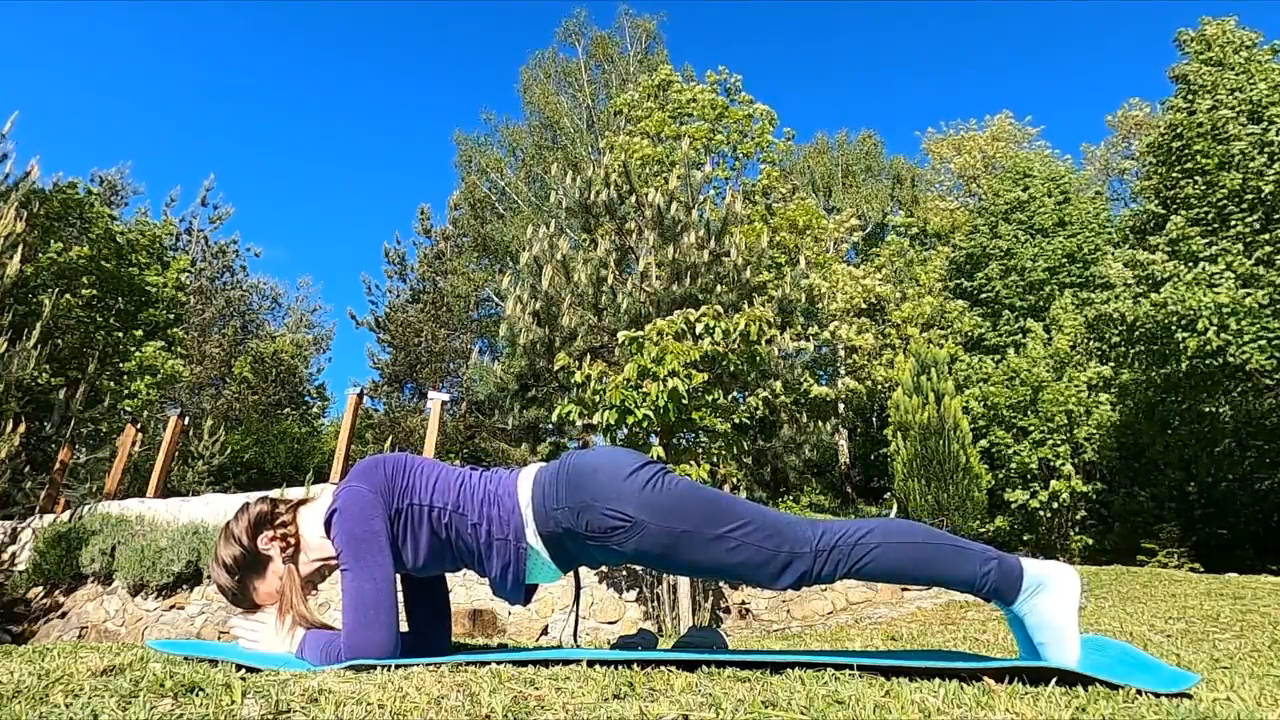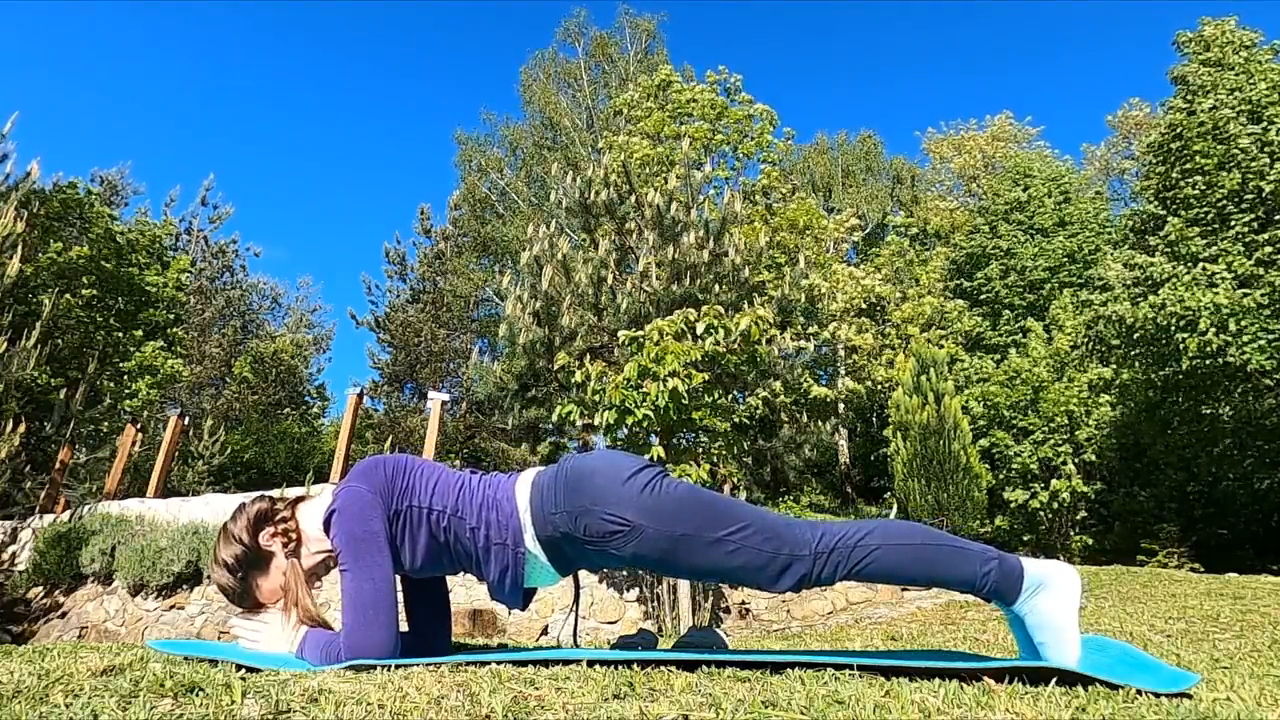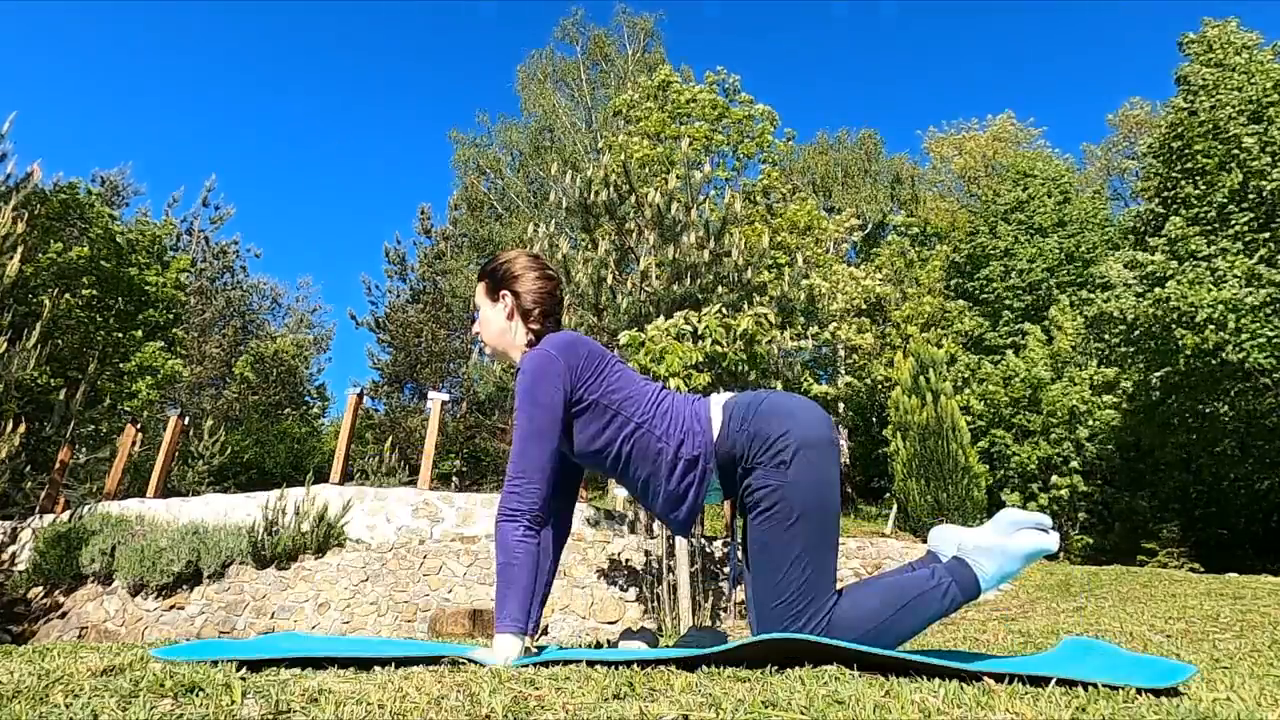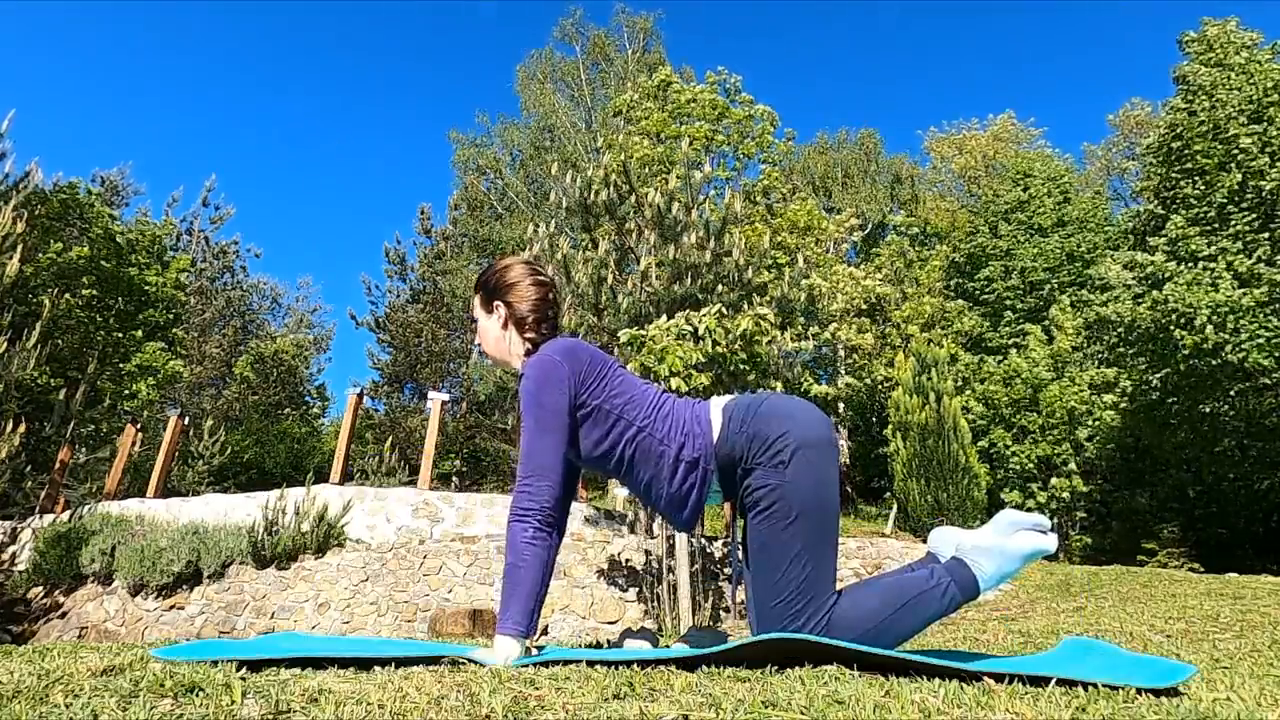
dt=0.5s
person 1, frame 1
left shoulder: (358, 500)
right shoulder: (386, 523)
left elbow: (373, 645)
right elbow: (427, 642)
left wrist: (294, 639)
right wrist: (306, 624)
left hip: (597, 503)
right hip: (590, 506)
left knee: (811, 553)
right knee: (808, 551)
left ankle: (1020, 580)
right ankle: (1014, 580)
person 1, frame 2
left shoulder: (358, 497)
right shoulder: (387, 520)
left elbow: (372, 645)
right elbow: (428, 643)
left wrist: (294, 638)
right wrist: (303, 623)
left hip: (594, 508)
right hip: (589, 508)
left knee: (811, 554)
right knee: (813, 550)
left ankle: (1021, 579)
right ankle: (1015, 579)
person 1, frame 3
left shoulder: (551, 359)
right shoulder: (555, 378)
left elbow: (522, 509)
right elbow: (551, 517)
left wrist: (506, 642)
right wrist: (520, 633)
left hip: (775, 441)
right hip: (765, 450)
left knee: (803, 636)
right knee: (793, 632)
left ankle: (969, 565)
right ankle: (948, 557)
person 1, frame 4
left shoulder: (550, 365)
right shoulder: (560, 378)
left elbow: (534, 512)
right elbow: (550, 516)
left wrist: (508, 640)
right wrist: (518, 634)
left hip: (775, 442)
right hip: (766, 447)
left knee: (802, 637)
right knee: (788, 628)
left ankle: (968, 569)
right ankle: (946, 558)
